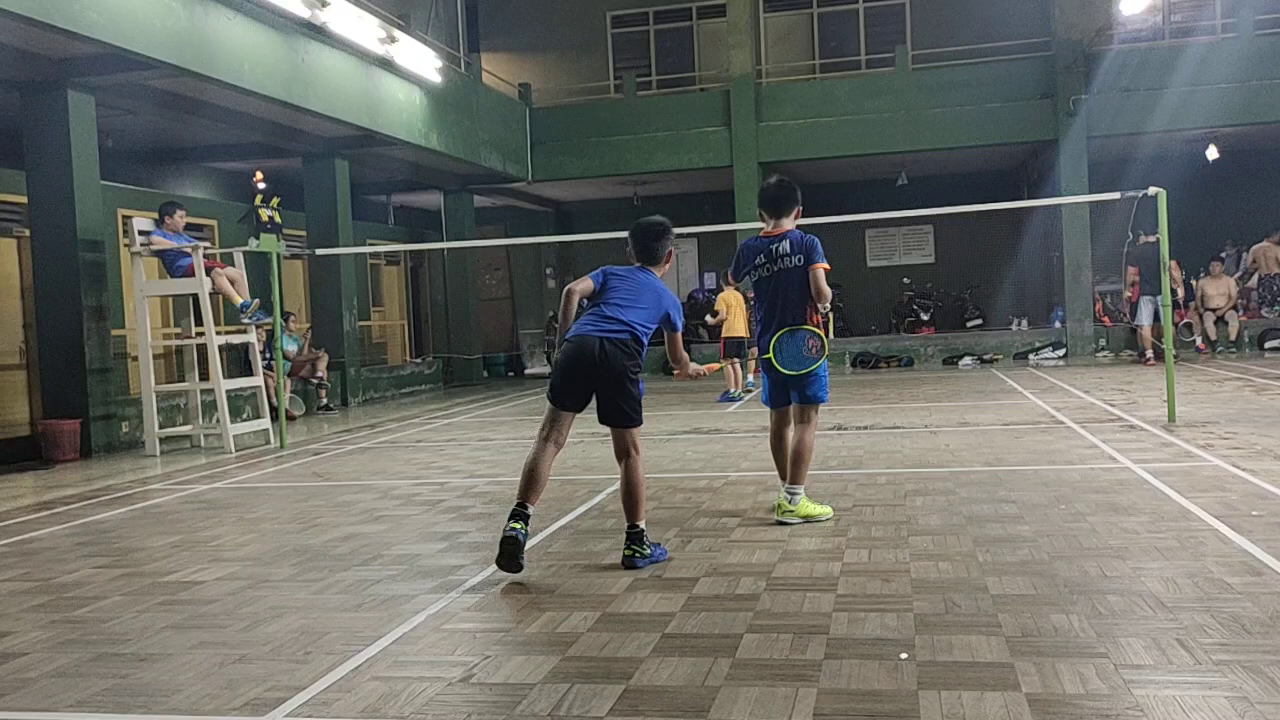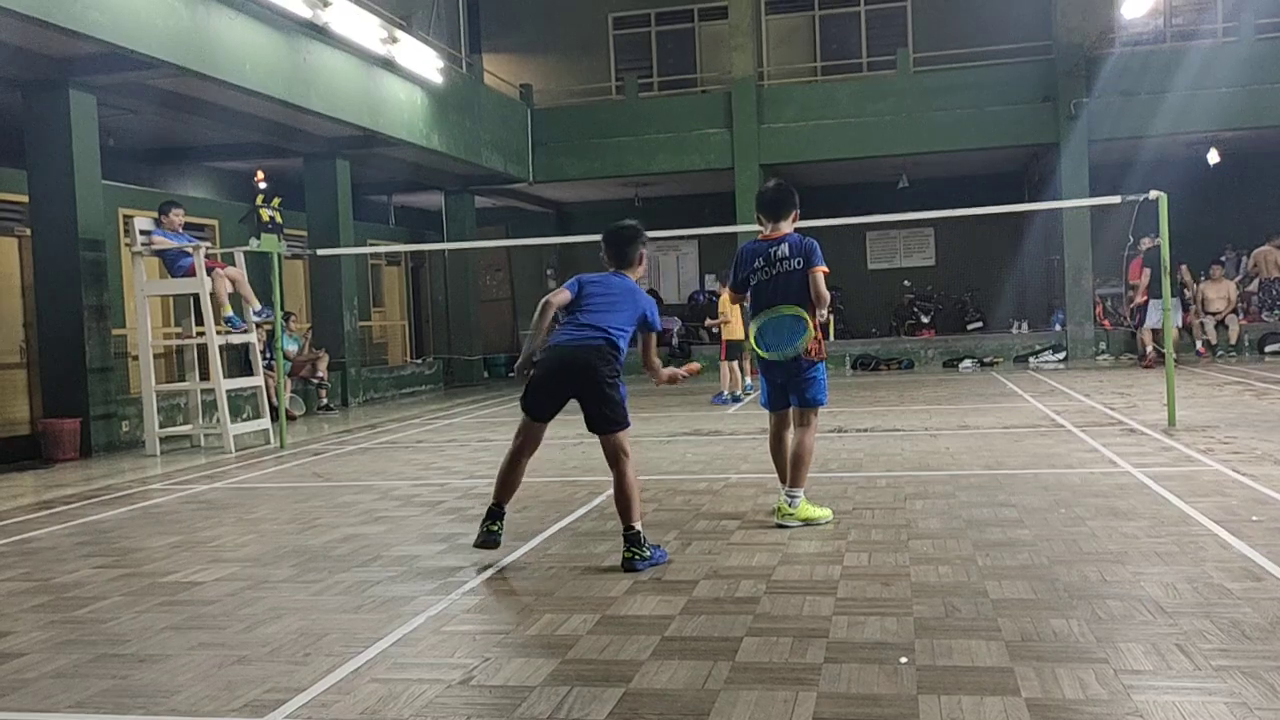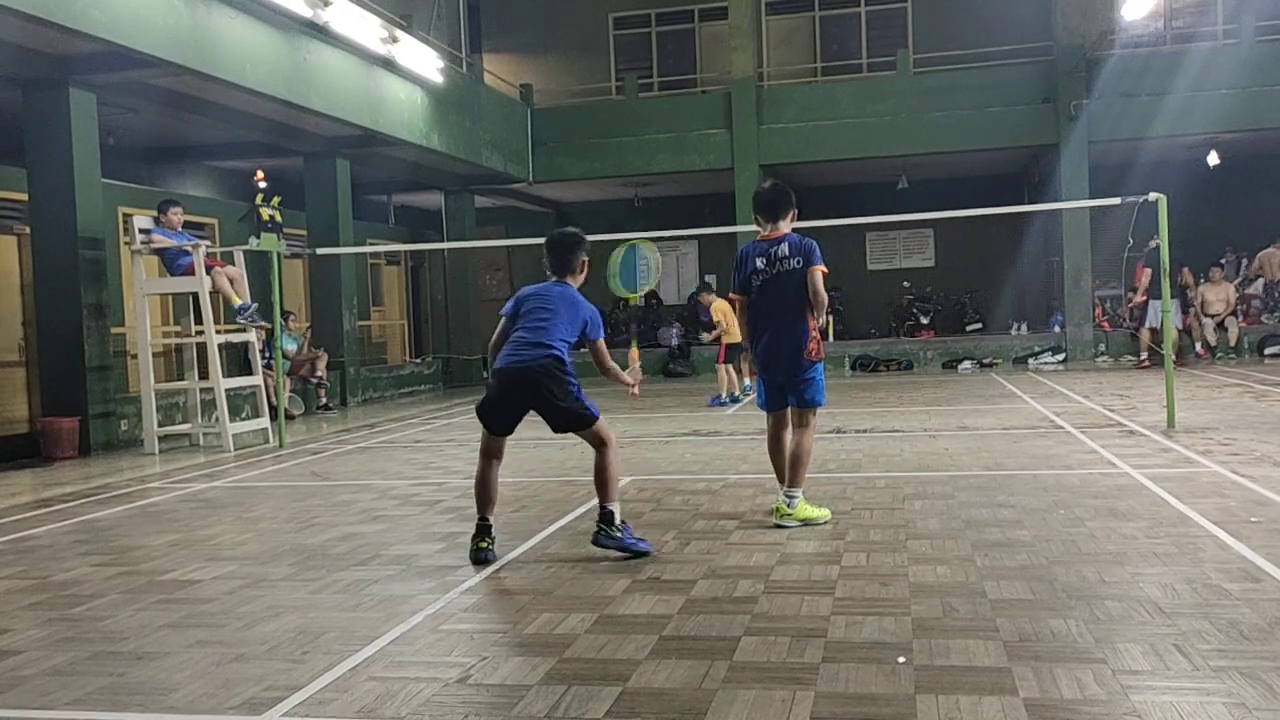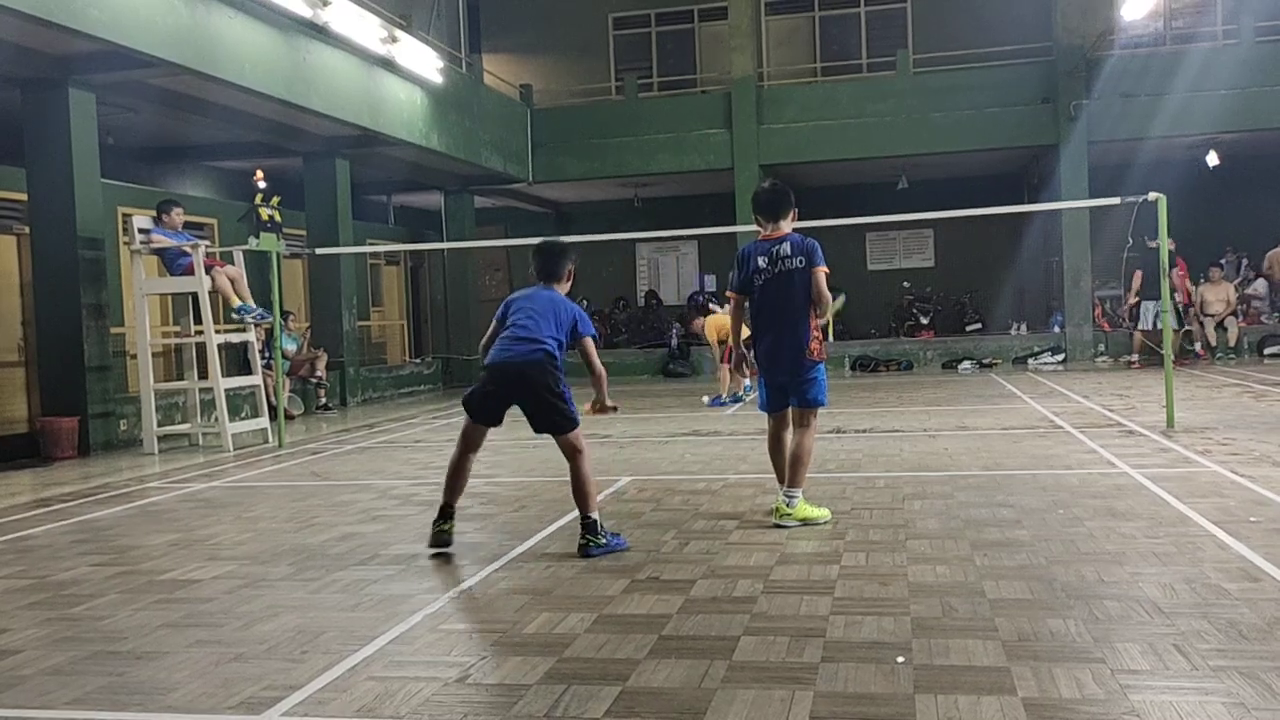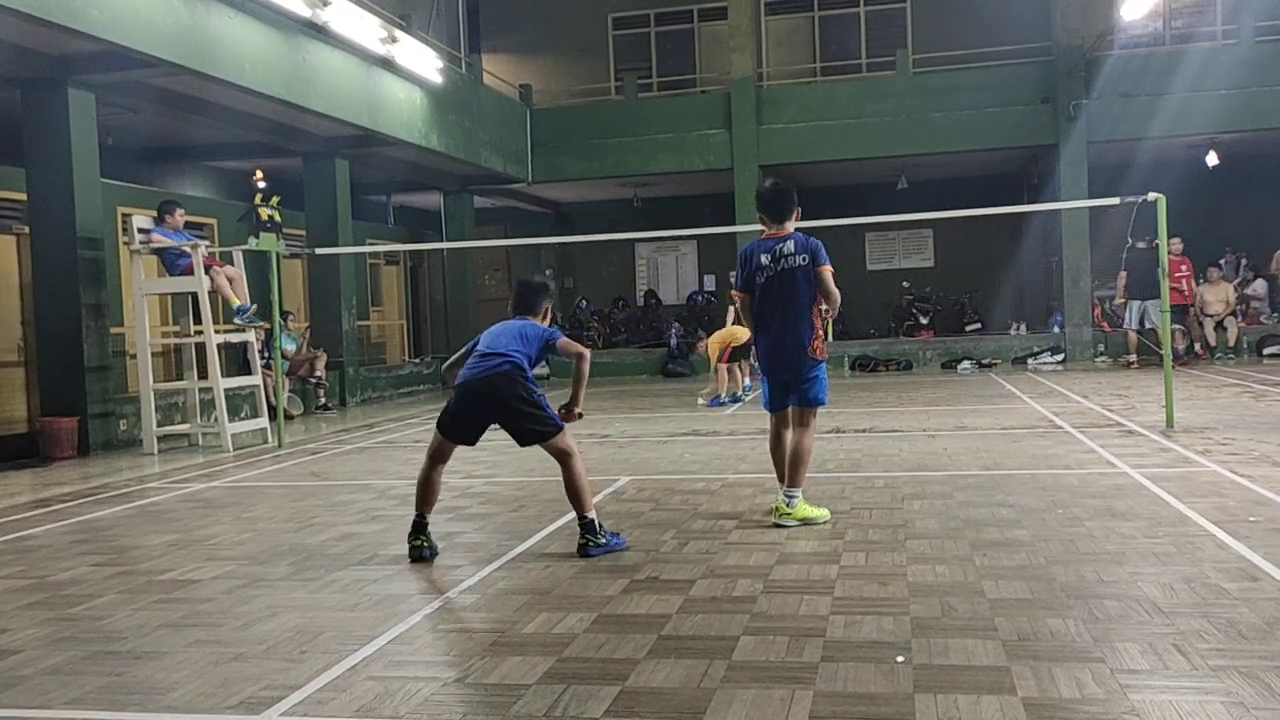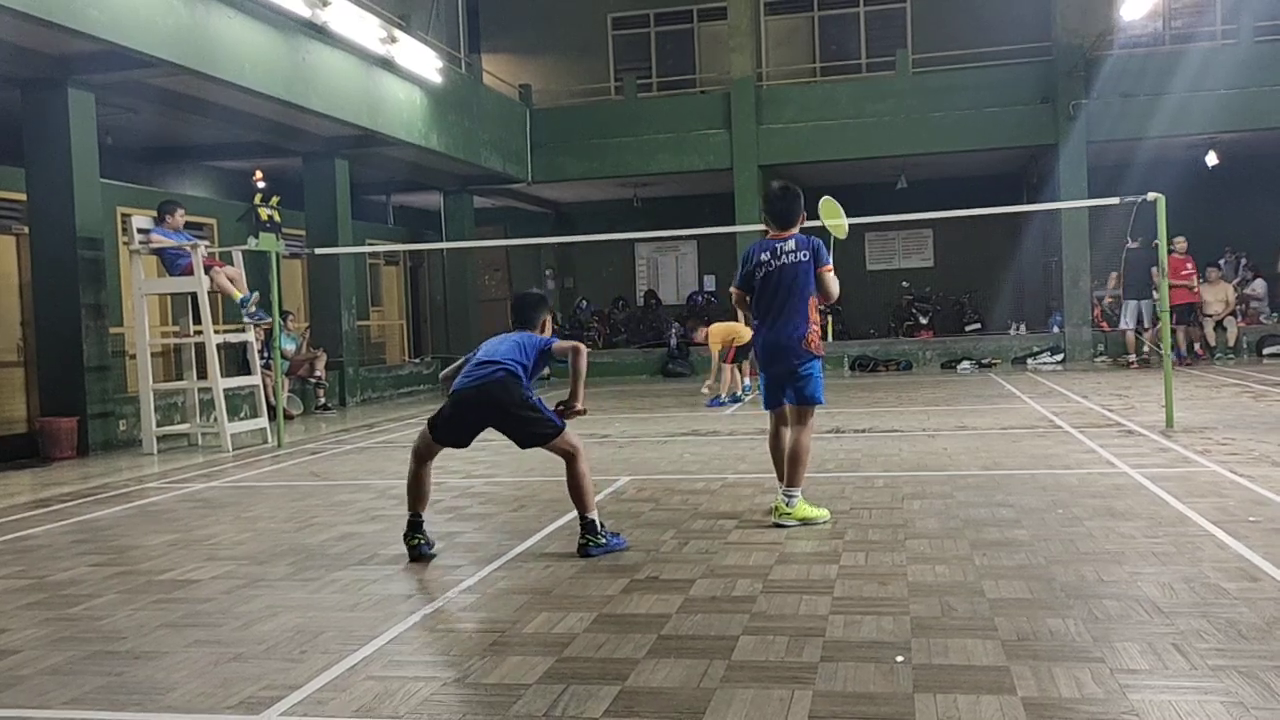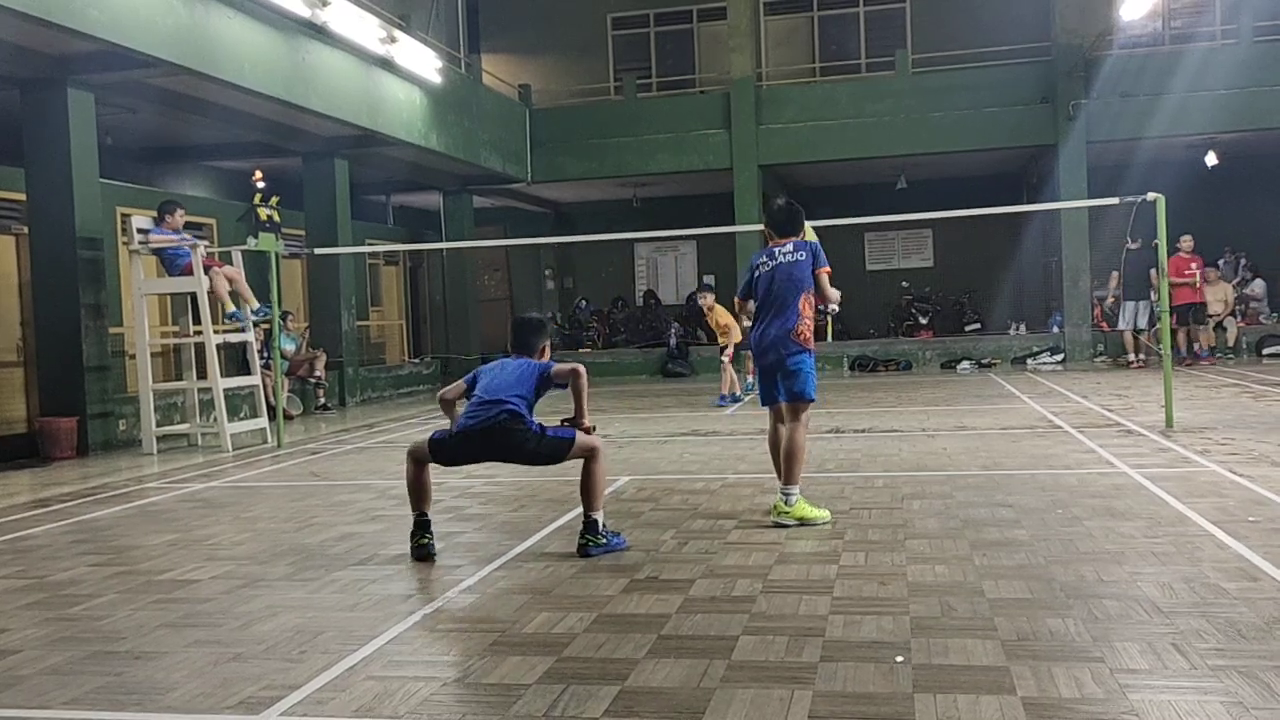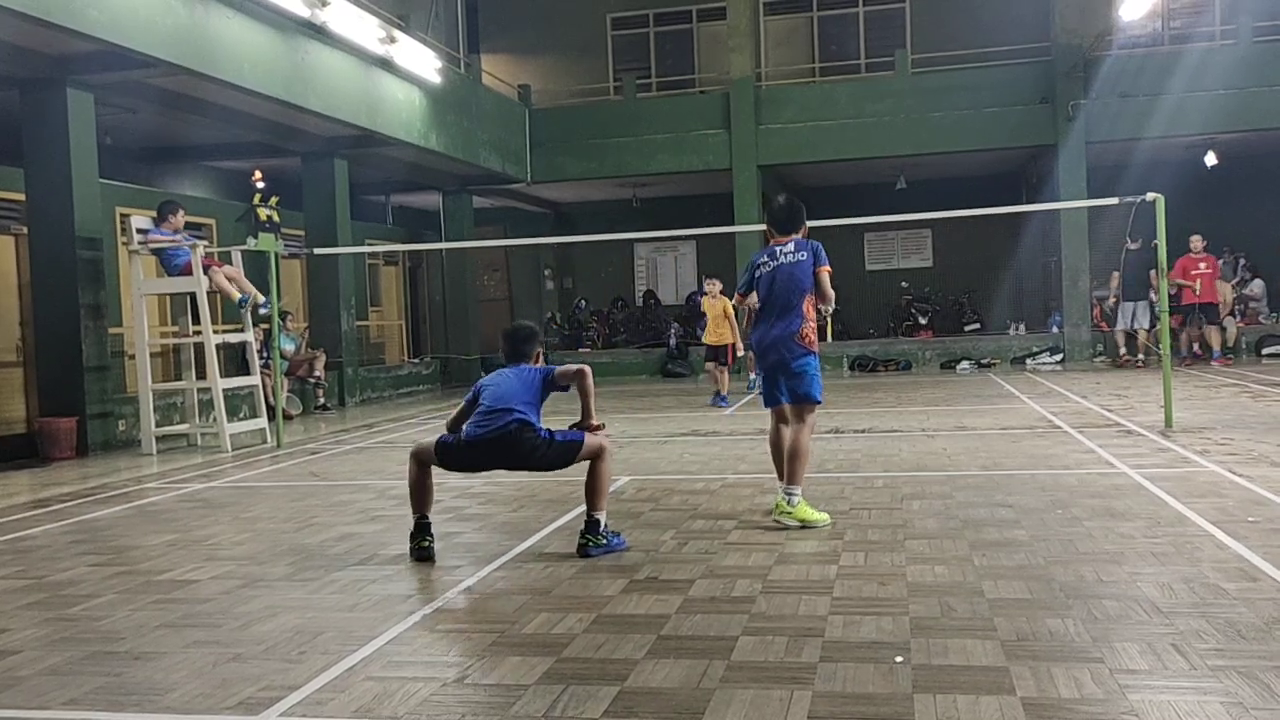
dt=0.3s
person 1, frame 1
left shoulder: (749, 248)
right shoulder: (807, 243)
left elbow: (733, 281)
right elbow: (821, 292)
right wrist: (826, 300)
left hip: (769, 347)
left knee: (779, 419)
right knee: (805, 419)
left ankle: (788, 493)
right ankle: (794, 500)
person 1, frame 2
left shoulder: (747, 253)
right shoulder: (806, 246)
left elbow: (734, 298)
right elbow: (820, 295)
right wrist: (823, 310)
right hip: (803, 347)
left knee: (779, 422)
right knee: (805, 422)
left ankle: (788, 496)
right ankle: (793, 503)
person 1, frame 3
left shoulder: (746, 254)
right shoulder: (805, 246)
left elbow: (741, 307)
right elbow: (817, 294)
left wrist: (753, 343)
right wrist: (820, 316)
left hip: (766, 352)
right hip: (802, 348)
left knee: (777, 422)
right knee: (803, 423)
left ankle: (786, 496)
right ankle: (792, 504)
person 1, frame 4
left shoulder: (747, 254)
right shoulder: (808, 246)
left elbow: (737, 307)
right elbow: (821, 294)
left wrist: (737, 348)
right wrist: (823, 316)
left hip: (767, 353)
right hip: (804, 349)
left knee: (778, 423)
right knee: (804, 423)
left ankle: (785, 496)
right ankle: (791, 503)
person 1, frame 5
left shoulder: (750, 253)
right shoulder: (811, 246)
left elbow: (744, 306)
right elbow: (830, 294)
right wrist: (833, 308)
left hip: (770, 351)
right hip: (806, 348)
left knee: (779, 422)
right knee: (803, 423)
left ankle: (786, 496)
right ankle: (791, 503)
person 1, frame 6
left shoulder: (754, 252)
right shoulder: (813, 246)
left elbow: (738, 300)
right elbow: (830, 294)
right wrist: (835, 282)
left hip: (767, 346)
right hip: (802, 344)
left knee: (779, 420)
right knee: (801, 421)
left ankle: (785, 495)
right ankle: (791, 503)
person 1, frame 7
left shoulder: (758, 260)
right shoulder: (810, 249)
left elbow: (741, 305)
right elbow: (825, 295)
right wrist: (835, 297)
left hip: (763, 344)
right hip: (794, 341)
left knee: (778, 417)
right knee: (797, 418)
left ankle: (785, 494)
right ankle: (789, 501)
person 1, frame 8
left shoulder: (759, 259)
right shoulder: (813, 248)
left elbow: (741, 299)
right elbow: (826, 295)
right wrist: (827, 303)
left hip: (765, 344)
right hip: (797, 342)
left knee: (780, 418)
right knee: (803, 419)
left ankle: (785, 495)
right ankle: (791, 502)
person 2, frame 1
left shoulder: (610, 273)
right shoulder: (668, 298)
left elbow: (572, 291)
right elbow: (678, 358)
left wrist: (562, 341)
right wrist: (691, 369)
left hip: (579, 347)
right hip: (619, 357)
left knee: (549, 440)
right knee: (629, 454)
left ankle: (518, 522)
right ankle: (637, 542)
person 2, frame 2
left shoulder: (584, 281)
right shoulder: (645, 301)
left elbow: (549, 303)
right elbow: (650, 363)
left wrist: (527, 353)
right wrist: (667, 375)
left hip: (556, 357)
right hip: (599, 363)
left knee: (523, 446)
right knee: (620, 459)
left ankle: (492, 522)
right ankle: (635, 545)
person 2, frame 3
left shoulder: (525, 294)
right shoulder: (584, 308)
left elbow: (494, 344)
right elbow: (605, 366)
right wrist: (630, 379)
left hip: (507, 374)
right hip: (549, 375)
left knee: (490, 455)
right knee: (605, 442)
left ankle: (483, 536)
right ankle: (610, 524)
person 2, frame 4
left shoulder: (515, 299)
right shoulder: (574, 311)
left elbow: (485, 346)
right elbow: (595, 368)
right wrist: (602, 399)
left hip: (498, 369)
right hip: (541, 371)
left knee: (468, 446)
right knee: (576, 451)
left ankle: (444, 523)
right ankle: (592, 534)
person 2, frame 5
left shoulder: (492, 330)
right shoulder: (544, 332)
left elbow: (449, 368)
right elbow: (582, 354)
right wrist: (575, 403)
left hip: (469, 387)
right hip: (510, 384)
left knee: (437, 457)
right knee: (568, 453)
left ankle: (419, 535)
right ankle: (592, 533)
person 2, frame 6
left shoulder: (491, 342)
right shoulder: (541, 342)
left elbow: (445, 377)
right elbow: (578, 349)
right wrist: (575, 400)
left hip: (463, 395)
right hip: (506, 392)
left knee: (421, 453)
right knee: (573, 450)
left ankle: (415, 535)
right ankle: (592, 533)
person 2, frame 7
left shoulder: (487, 369)
right shoulder: (540, 369)
left elbow: (444, 397)
right elbow: (577, 371)
left wrist: (458, 425)
right wrist: (581, 417)
left hip: (468, 436)
right hip: (513, 433)
left knee: (415, 453)
right knee: (594, 447)
left ankle: (422, 535)
right ankle: (593, 533)
person 2, frame 8
left shoulder: (487, 380)
right shoulder: (542, 373)
left elbow: (452, 424)
right elbow: (582, 371)
right wrist: (589, 418)
left hip: (476, 446)
right hip: (522, 442)
left knee: (419, 455)
right knee: (601, 447)
left ankle: (421, 537)
right ankle: (595, 534)
